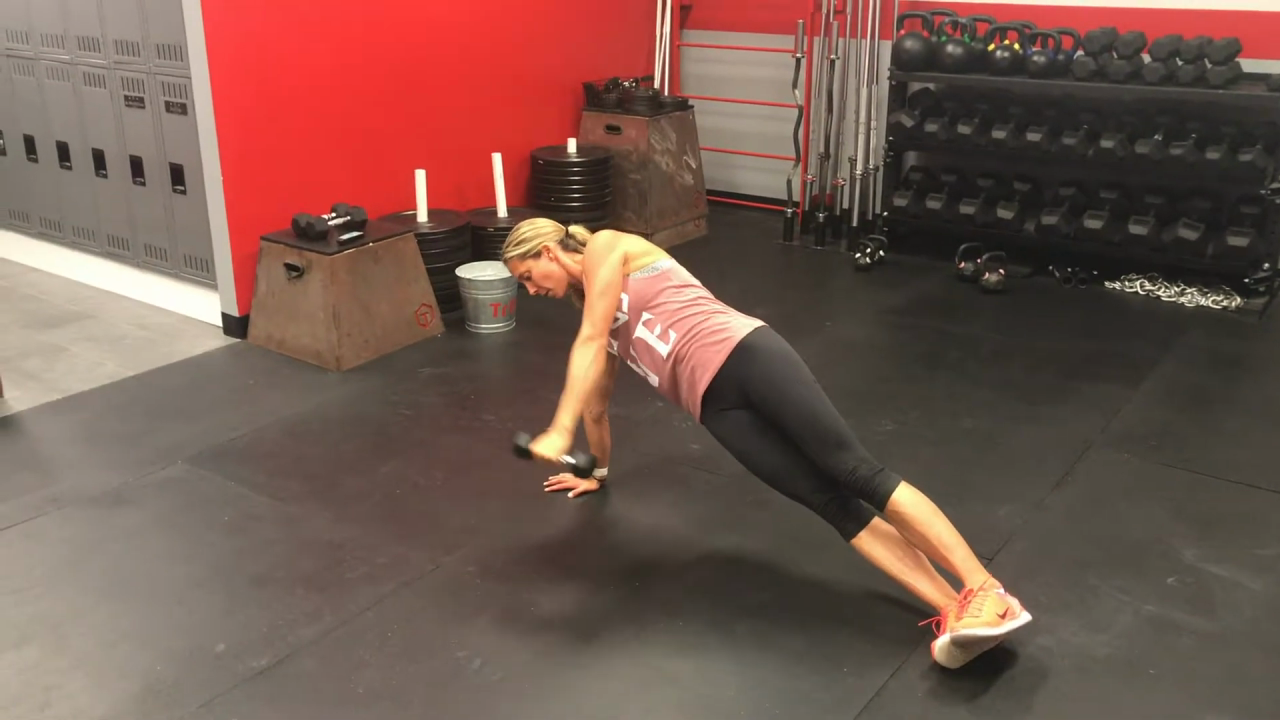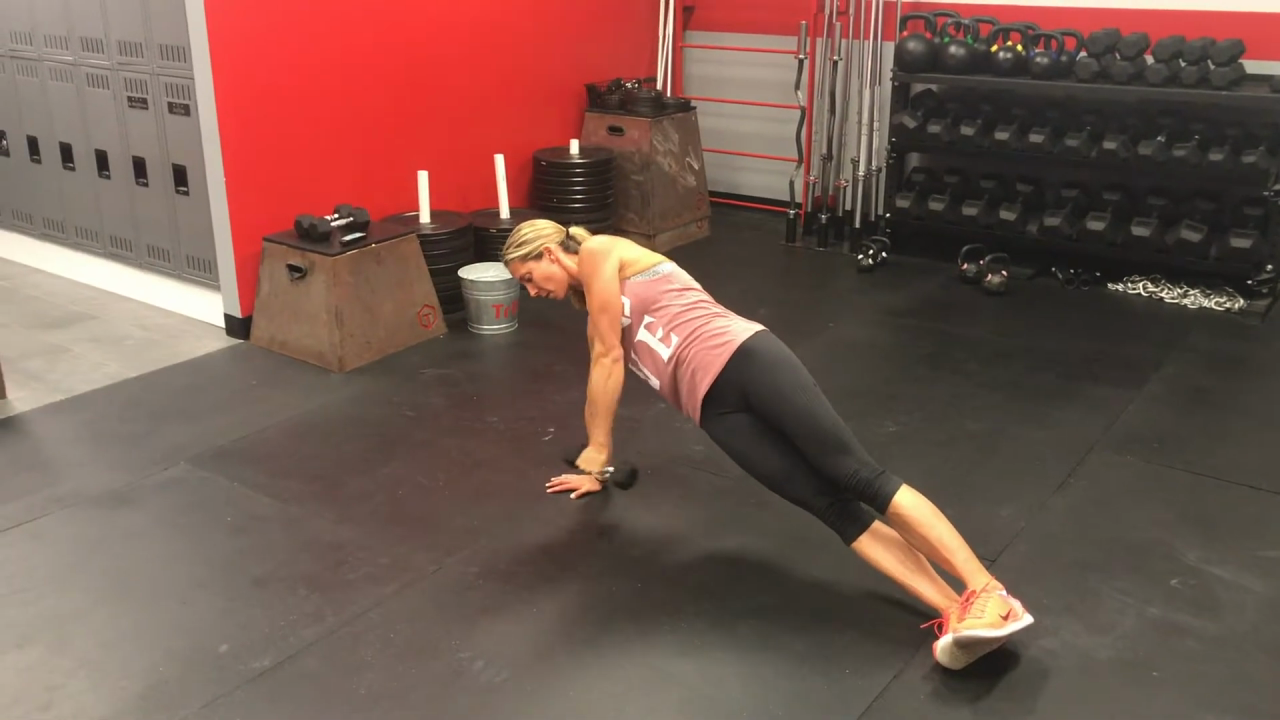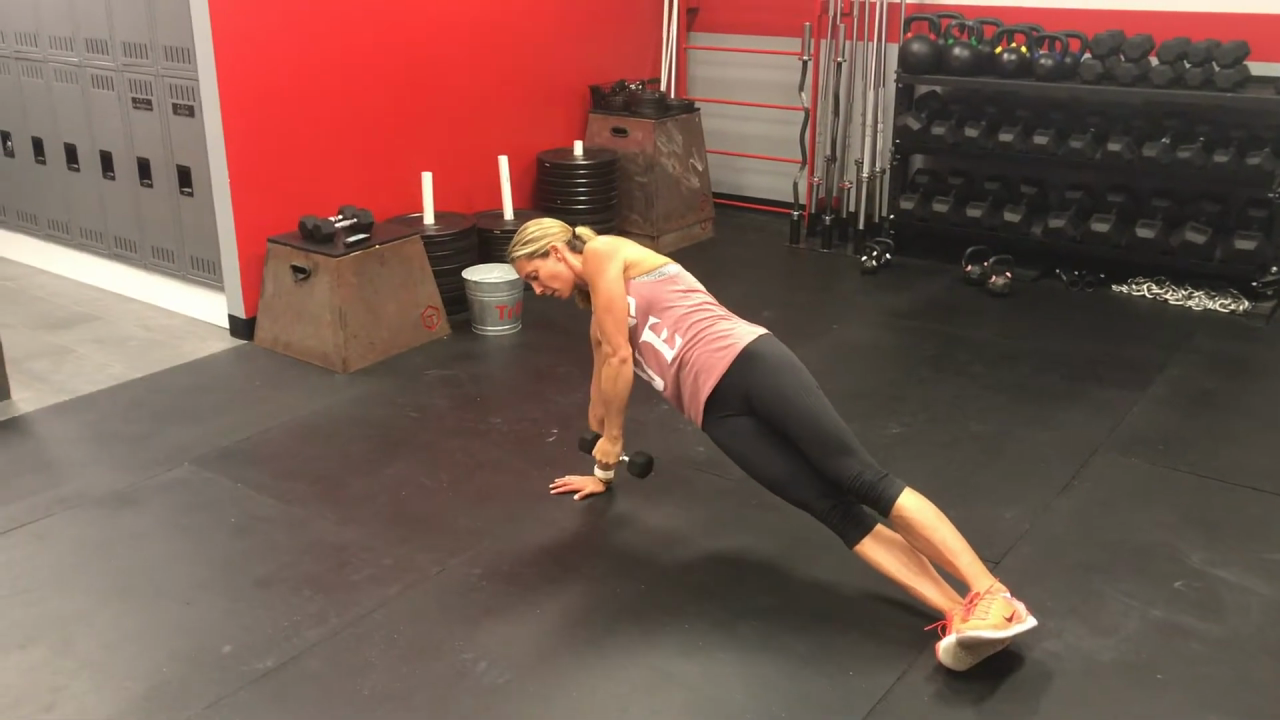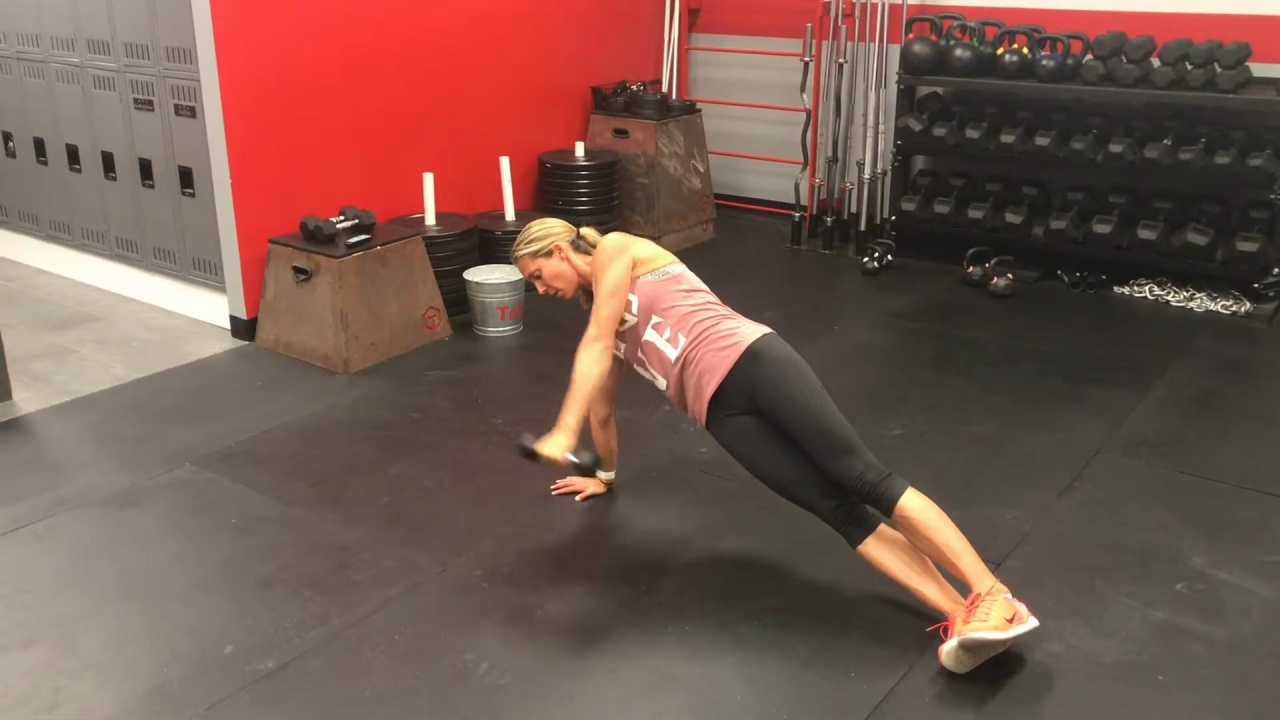
dt=0.3s
person 1, frame 1
left shoulder: (608, 248)
right shoulder: (602, 324)
left elbow: (586, 343)
right elbow: (595, 401)
left wrist: (559, 432)
right wrist: (597, 470)
left hip: (745, 353)
right hip: (716, 401)
left knee: (858, 473)
right knee: (833, 503)
left ankle: (985, 591)
right ankle: (952, 610)
person 1, frame 2
left shoulder: (600, 252)
right shoulder: (593, 317)
left elbow: (609, 358)
right elbow: (598, 396)
left wrist: (598, 447)
right wrist: (598, 469)
left hip: (746, 357)
right hip: (715, 405)
left knee: (859, 476)
right knee: (833, 506)
left ankle: (988, 594)
right ankle: (954, 612)
person 1, frame 3
left shoulder: (604, 253)
right shoulder: (599, 319)
left elbow: (621, 357)
right elbow: (601, 400)
left wrist: (614, 439)
right wrist: (603, 472)
left hip: (749, 361)
right hip: (718, 409)
left knee: (862, 479)
right knee: (836, 510)
left ankle: (991, 596)
right ankle: (958, 615)
person 1, frame 4
left shoulder: (619, 250)
right shoulder: (609, 328)
left elbow: (594, 334)
right elbow: (602, 406)
left wrist: (564, 430)
right wrist: (604, 473)
left hip: (753, 359)
right hip: (721, 408)
left knee: (865, 479)
right knee: (838, 509)
left ankle: (992, 596)
right ankle: (958, 615)
